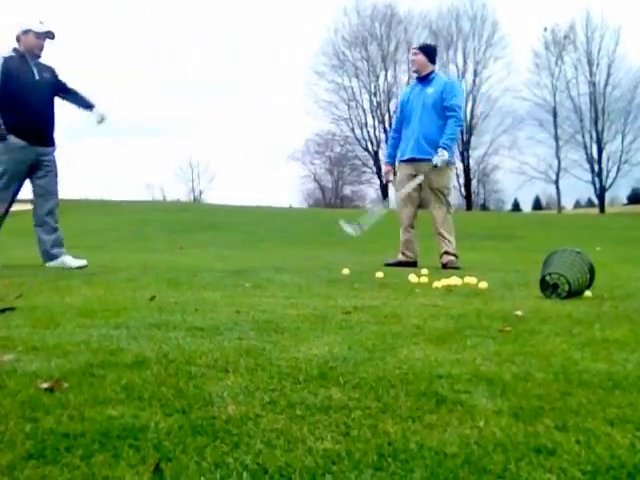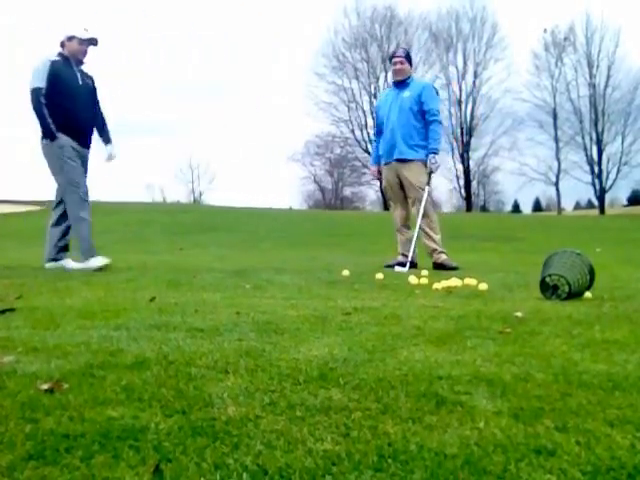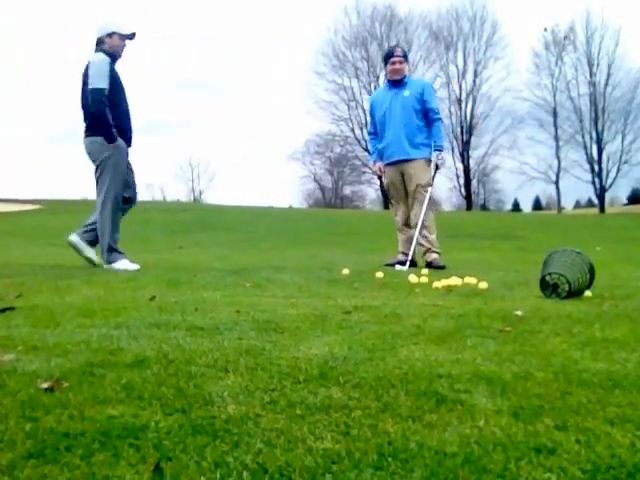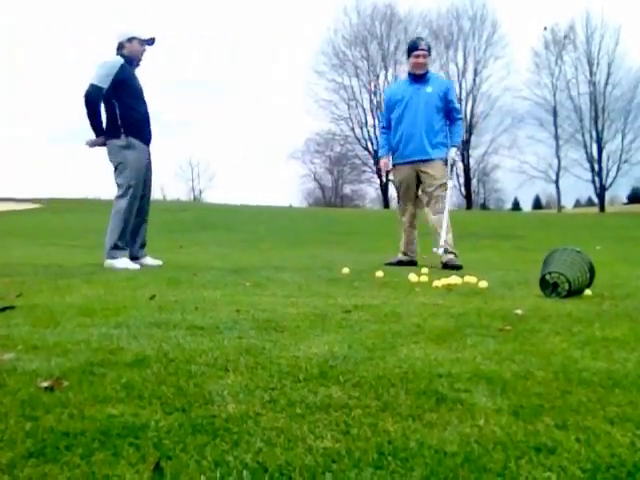
dt=0.5s
person 1, frame 1
left shoulder: (47, 71)
left elbow: (67, 92)
left wrist: (92, 108)
left hip: (45, 146)
left knee: (47, 199)
left ankle: (54, 254)
person 1, frame 2
left shoulder: (87, 78)
right shoulder: (48, 67)
left elbow: (95, 111)
right elbow: (38, 100)
left wrist: (107, 141)
right wrist: (53, 135)
left hip: (81, 145)
right hip: (60, 142)
left knee: (67, 199)
right knee: (76, 194)
left ankle: (55, 256)
right ankle: (88, 254)
person 1, frame 3
left shoulder: (106, 65)
right shoulder: (101, 62)
right elbow: (97, 101)
right wrist: (114, 137)
left hip: (114, 143)
right hip: (108, 142)
left knee: (127, 195)
right knee: (111, 197)
left ankle: (84, 236)
right ankle: (111, 256)
person 1, frame 4
left shoulder: (129, 72)
right shoulder: (114, 65)
right elbow: (92, 96)
left wrist: (105, 137)
right wrist: (100, 133)
left hip: (140, 144)
right hip: (126, 143)
left knee: (141, 199)
right knee: (128, 194)
left ankle: (136, 253)
right ankle: (115, 254)
person 2, frame 1
left shoulder: (447, 85)
right shoulder: (407, 92)
left elbow: (455, 119)
right elbow: (397, 128)
left wrist: (445, 148)
right wrist: (389, 159)
left hip: (434, 159)
right hip: (406, 160)
left knee: (440, 208)
right knee: (406, 209)
left ankle: (448, 255)
right ankle: (407, 254)
person 2, frame 2
left shoulder: (423, 89)
right shoulder: (383, 98)
left elbow: (434, 121)
right elbow: (378, 133)
left wrist: (434, 152)
right wrist: (375, 161)
left hip: (414, 159)
right hip: (389, 162)
left knee: (423, 207)
right knee: (398, 212)
left ankle: (438, 255)
right ankle: (405, 255)
person 2, frame 3
left shoulder: (422, 87)
right shoulder: (377, 97)
left elbow: (435, 119)
right elbow: (373, 132)
left wrist: (437, 148)
right wrist: (376, 158)
left hip: (417, 157)
right hip: (390, 161)
left knee: (421, 207)
right knee: (399, 210)
left ankle: (432, 253)
right ankle: (405, 253)
person 2, frame 4
left shoulder: (443, 85)
right shoulder: (393, 90)
left elbow: (455, 118)
right elbow: (385, 126)
left wrist: (454, 146)
right wrist: (384, 154)
left hip: (434, 157)
right hip: (403, 159)
left knee: (438, 205)
right knee: (406, 210)
left ankle: (448, 254)
right ankle: (407, 254)
